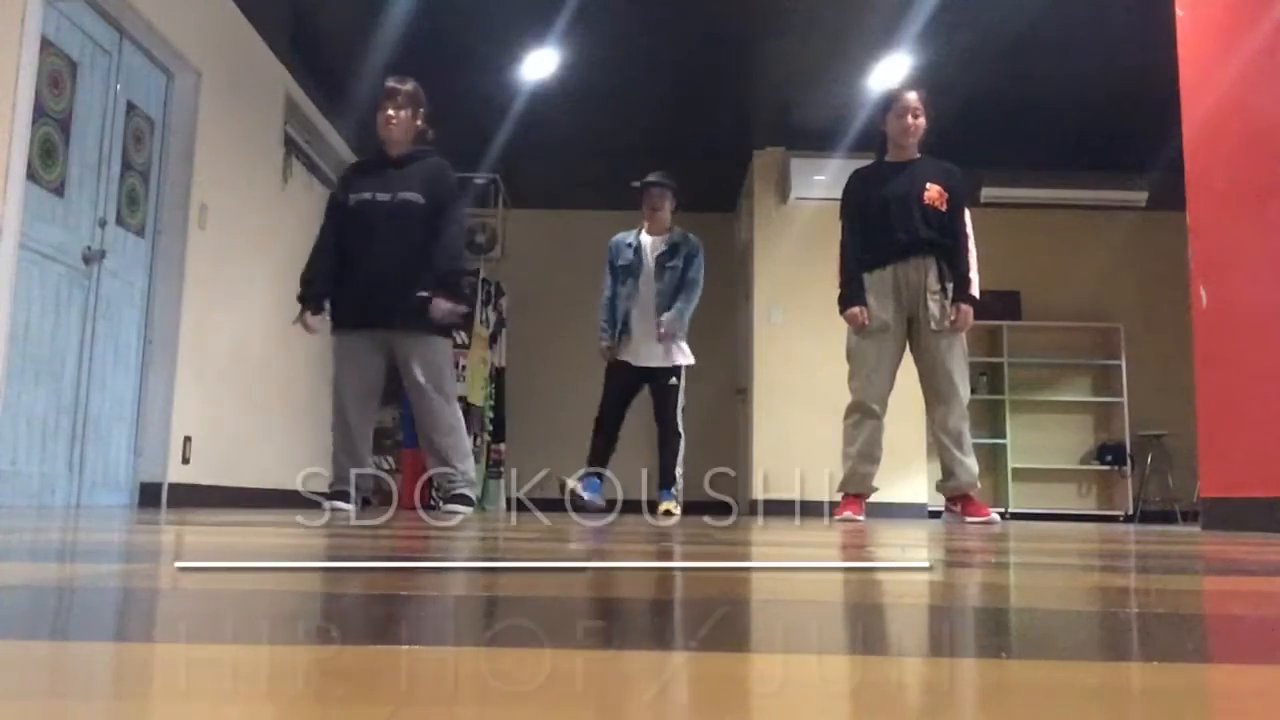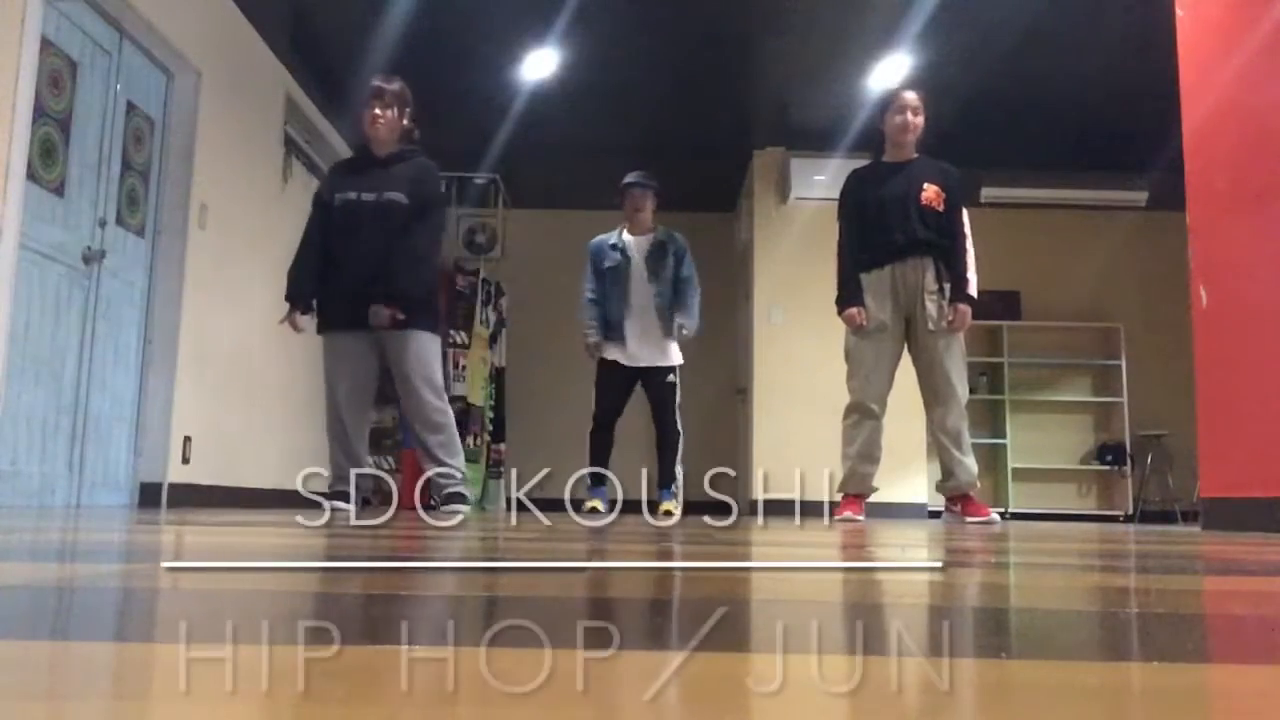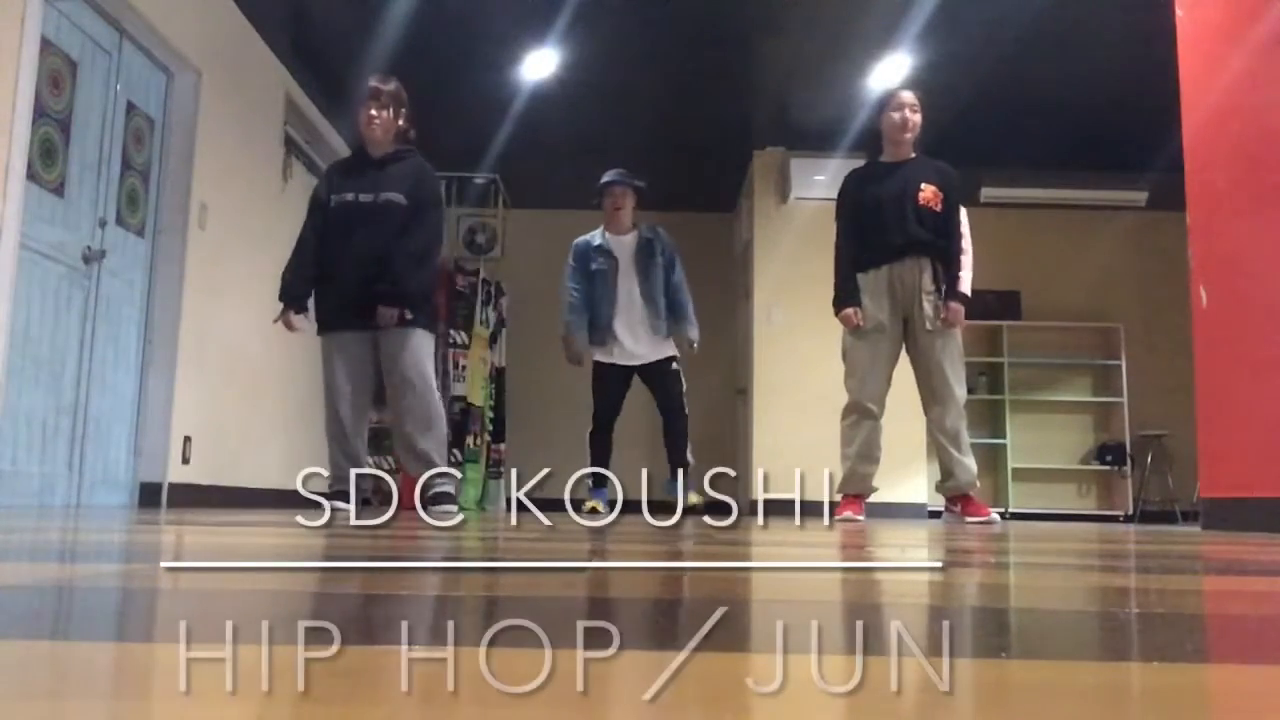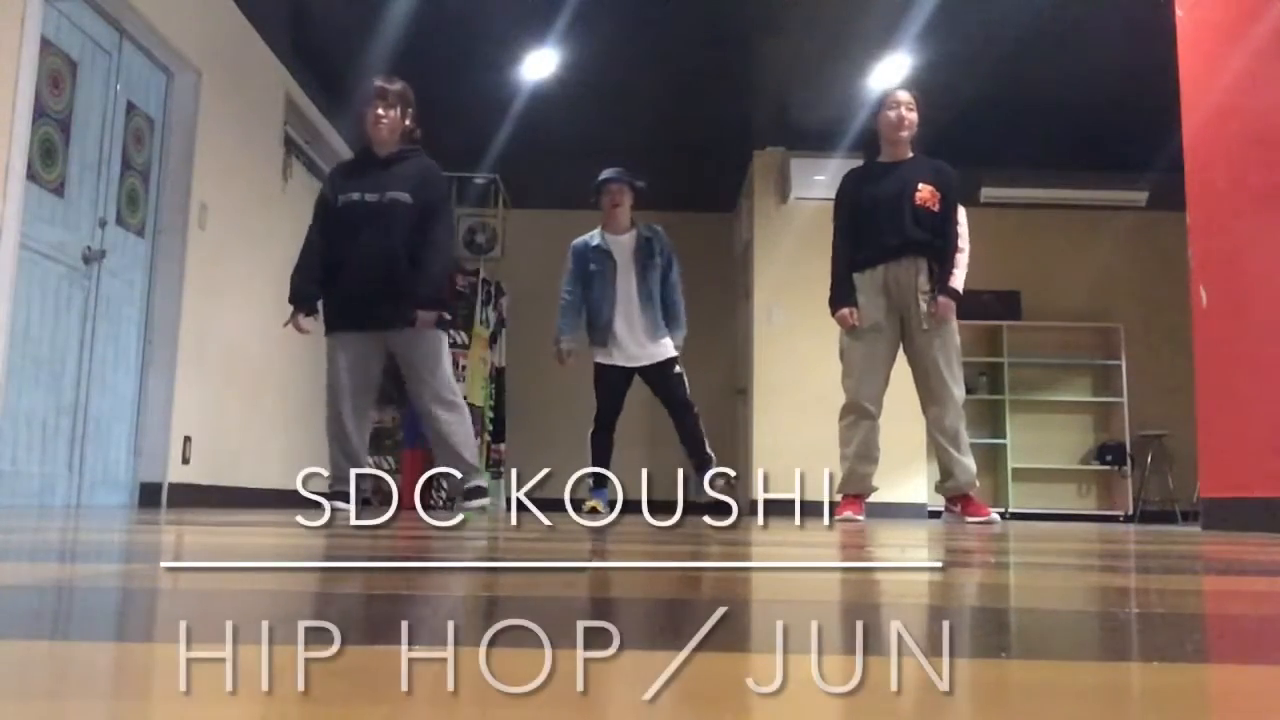
dt=0.2s
person 1, frame 1
left shoulder: (437, 174)
right shoulder: (354, 176)
left elbow: (450, 239)
right elbow: (330, 242)
left wrist: (446, 289)
right wrist: (313, 296)
left hip: (420, 312)
right hip: (356, 312)
left knee: (437, 404)
right knee: (351, 405)
left ankle: (459, 489)
right ankle: (348, 489)
person 1, frame 2
left shoulder: (423, 174)
right shoulder: (340, 176)
left elbow: (424, 244)
right elbow: (314, 241)
left wrist: (395, 296)
right wrist: (300, 295)
left hip: (409, 311)
right hip: (345, 311)
left knee: (426, 402)
right knee: (345, 406)
left ankle: (451, 487)
right ankle: (347, 489)
person 1, frame 3
left shoulder: (418, 174)
right shoulder: (336, 176)
left elbow: (423, 242)
right elbow: (311, 241)
left wrist: (398, 296)
right wrist: (294, 295)
left hip: (401, 310)
right hip: (343, 311)
left knee: (416, 399)
right knee: (343, 405)
left ankle: (438, 487)
right ankle: (345, 489)
person 1, frame 4
left shoulder: (425, 173)
right shoulder: (343, 177)
left elbow: (439, 243)
right elbow: (319, 243)
left wrist: (431, 299)
right wrist: (304, 298)
left hip: (412, 312)
right hip: (351, 312)
left knee: (440, 398)
right knee: (345, 405)
left ankle: (471, 483)
right ankle: (344, 490)
person 2, frame 1
left shoulder: (946, 176)
right shoulder: (863, 180)
left elbow: (961, 239)
right elbow: (850, 244)
left wrist: (965, 294)
right wrist: (851, 297)
left hip: (936, 286)
right hip: (879, 287)
left knee: (950, 395)
right knee: (867, 395)
left ankle: (960, 493)
right ankle: (854, 493)
person 2, frame 2
left shoulder: (943, 176)
right shoulder: (861, 181)
left elbow: (959, 239)
right elbow: (848, 245)
left wrist: (963, 294)
right wrist: (848, 298)
left hip: (934, 286)
right hip: (877, 286)
left knee: (948, 395)
right knee: (866, 395)
left ankle: (960, 493)
right ankle: (854, 493)
person 2, frame 3
left shoulder: (941, 175)
right shoulder: (859, 181)
left elbow: (958, 238)
right elbow: (845, 245)
left wrist: (958, 292)
right wrist: (845, 298)
left hip: (931, 285)
right hip: (873, 286)
left knee: (946, 394)
right knee: (864, 395)
left ankle: (959, 492)
right ankle: (854, 493)
person 2, frame 4
left shoulder: (939, 174)
right shoulder: (856, 181)
left elbow: (956, 237)
right elbow: (842, 244)
left wrist: (949, 288)
right wrist: (841, 298)
left hip: (928, 285)
right hip: (870, 286)
left knee: (944, 393)
right knee: (861, 394)
left ankle: (959, 492)
right ankle: (853, 493)
person 3, frame 1
left shoulder: (689, 246)
right shoulder: (621, 245)
left elbow: (691, 290)
right elbow: (610, 294)
left wrist: (672, 321)
right wrist: (606, 336)
left hip: (669, 351)
right hip: (626, 349)
left knee: (669, 423)
right knee: (608, 415)
left ankle: (669, 493)
right ankle: (592, 482)
person 3, frame 2
left shoulder: (673, 244)
right shoulder: (602, 247)
left elbow: (687, 286)
right elbow: (592, 295)
left wrist: (686, 319)
right wrist: (593, 335)
left hip: (662, 351)
right hip: (616, 351)
left knee: (667, 421)
right knee: (604, 420)
left ankle: (669, 492)
right ankle: (597, 491)
person 3, frame 3
left shoulder: (658, 241)
right shoulder: (584, 248)
left elbow: (676, 286)
right elbow: (576, 295)
left wrist: (687, 328)
right wrist: (574, 337)
left hip: (657, 346)
right hip: (609, 350)
left knee: (675, 409)
right knee: (603, 420)
left ankle: (681, 480)
right ankle: (598, 492)
person 3, frame 4
left shoulder: (655, 239)
right shoulder: (583, 248)
left elbow: (671, 288)
right elbow: (572, 296)
left wrist: (677, 332)
right wrist: (564, 337)
left hip: (656, 347)
right hip: (610, 351)
left knee: (683, 408)
right knee: (604, 420)
left ankle: (706, 472)
right ankle: (599, 491)
